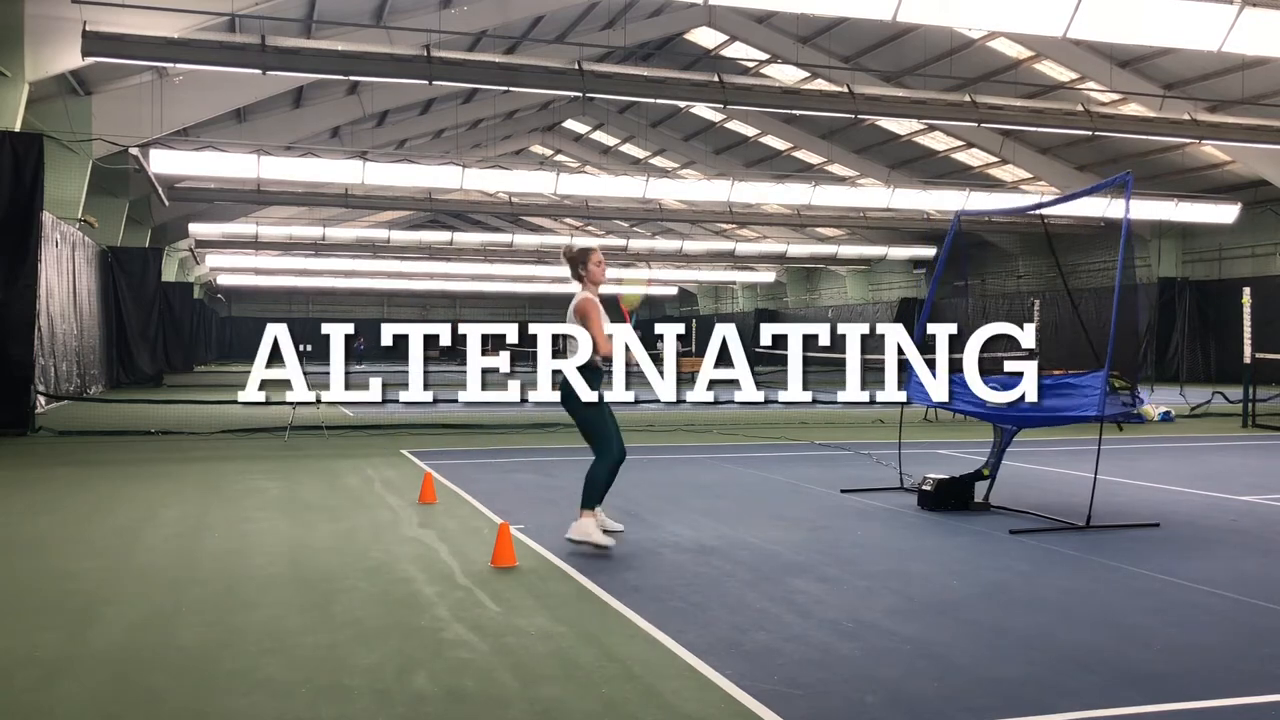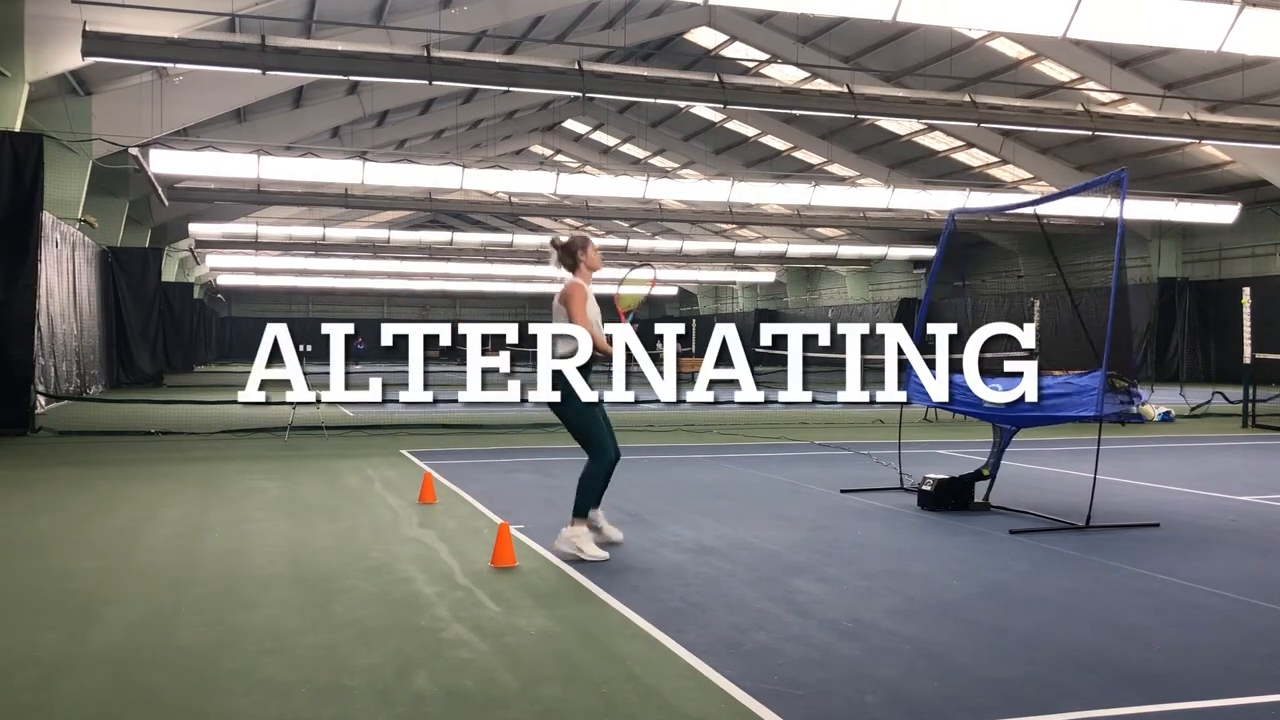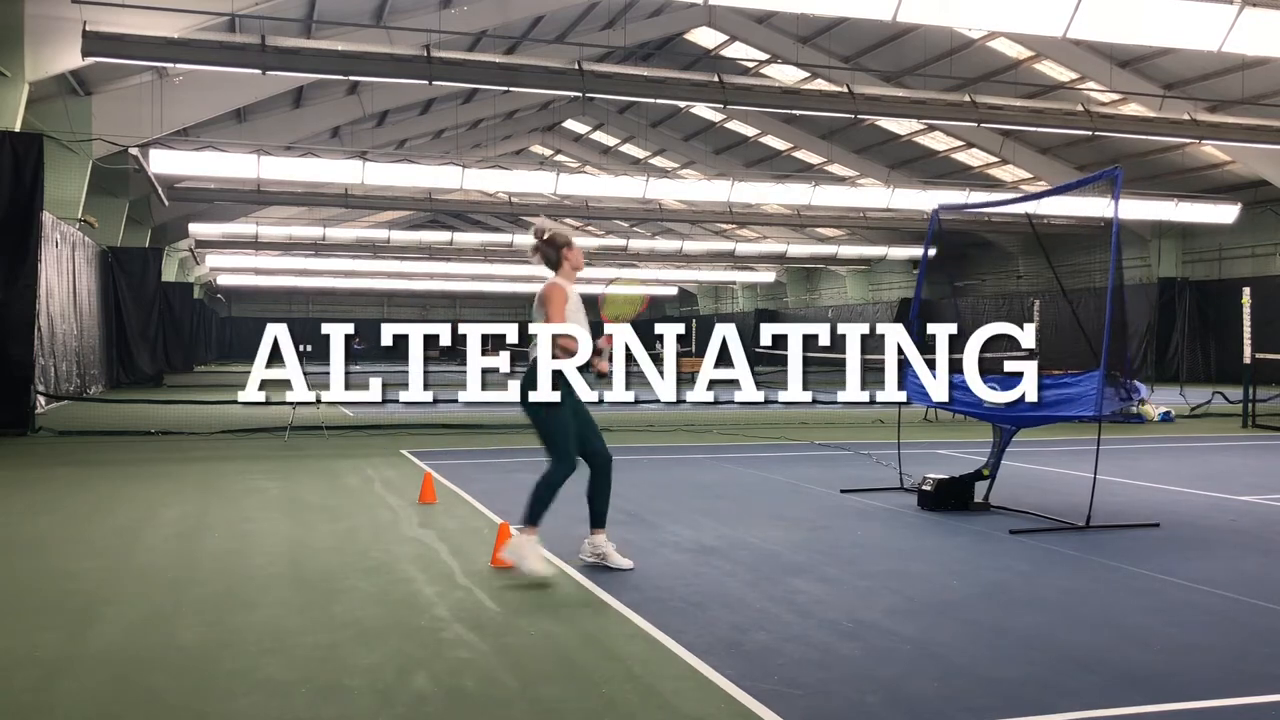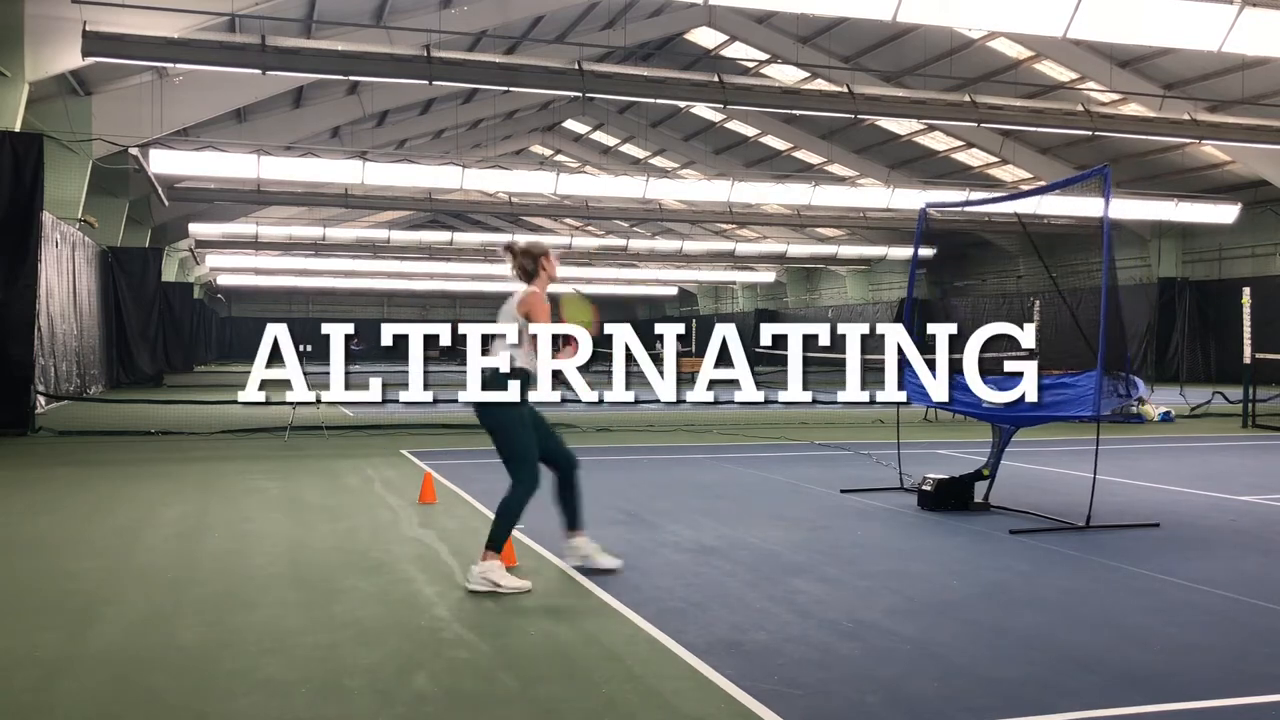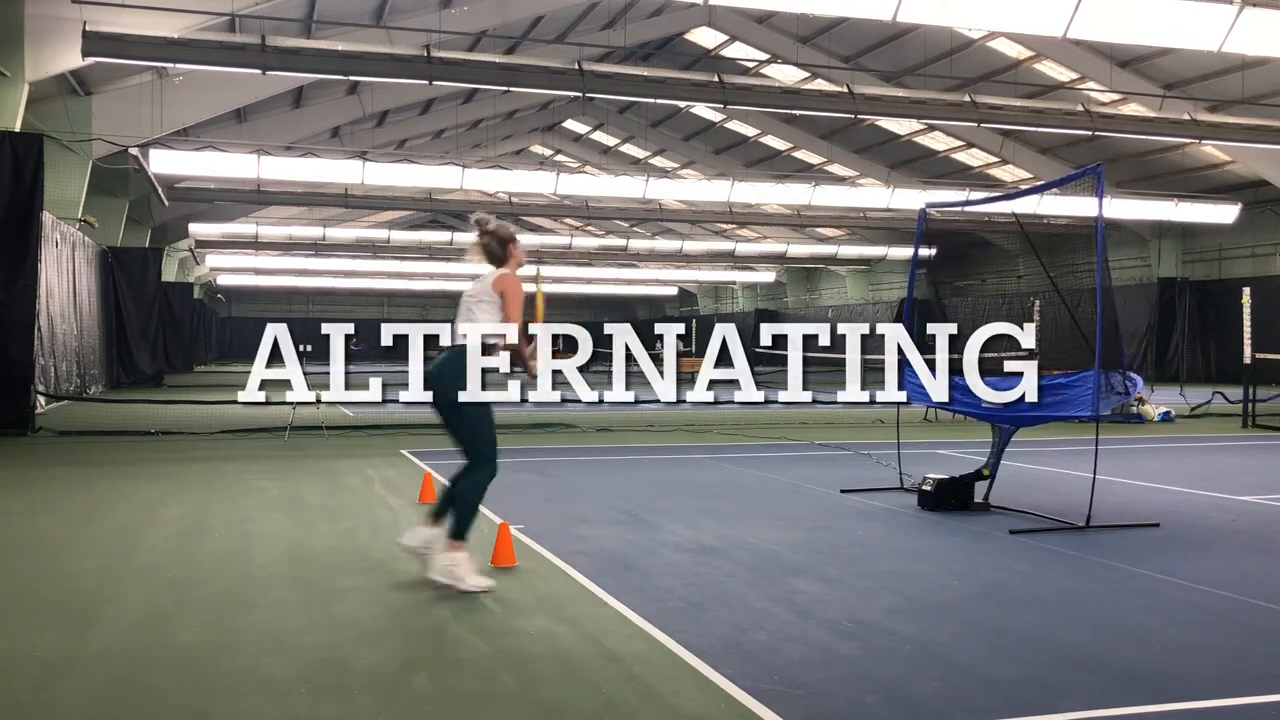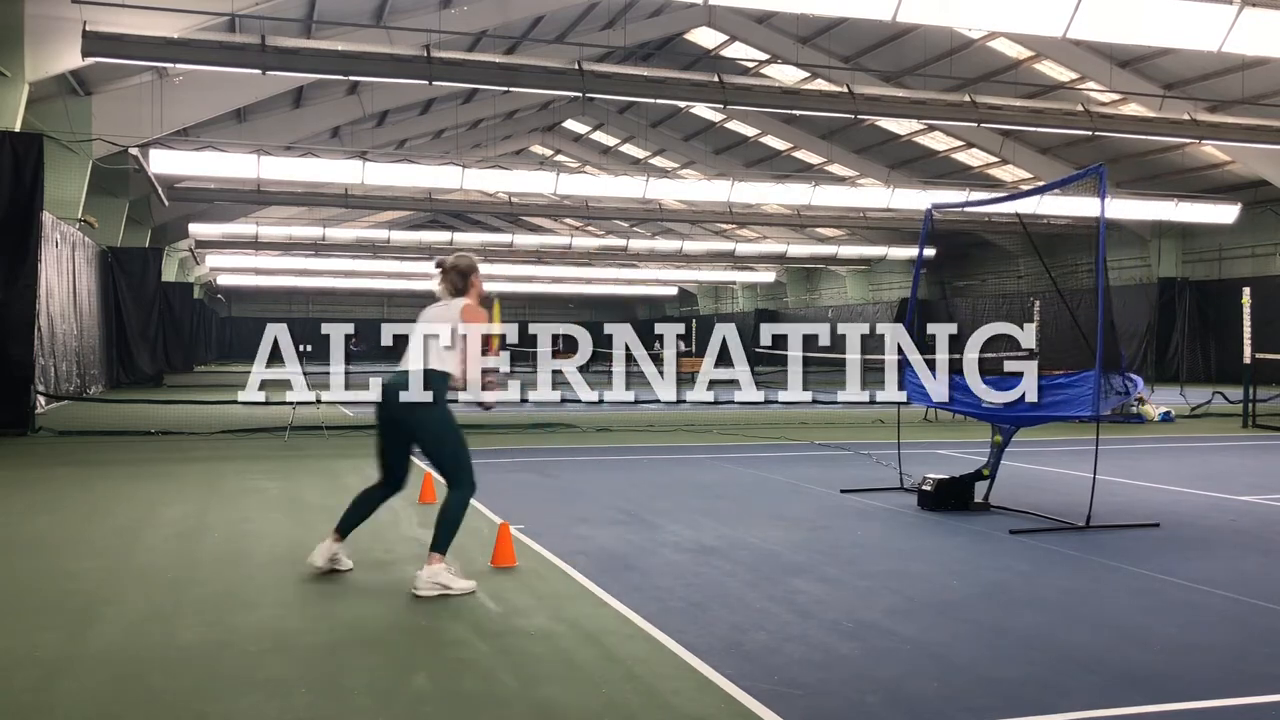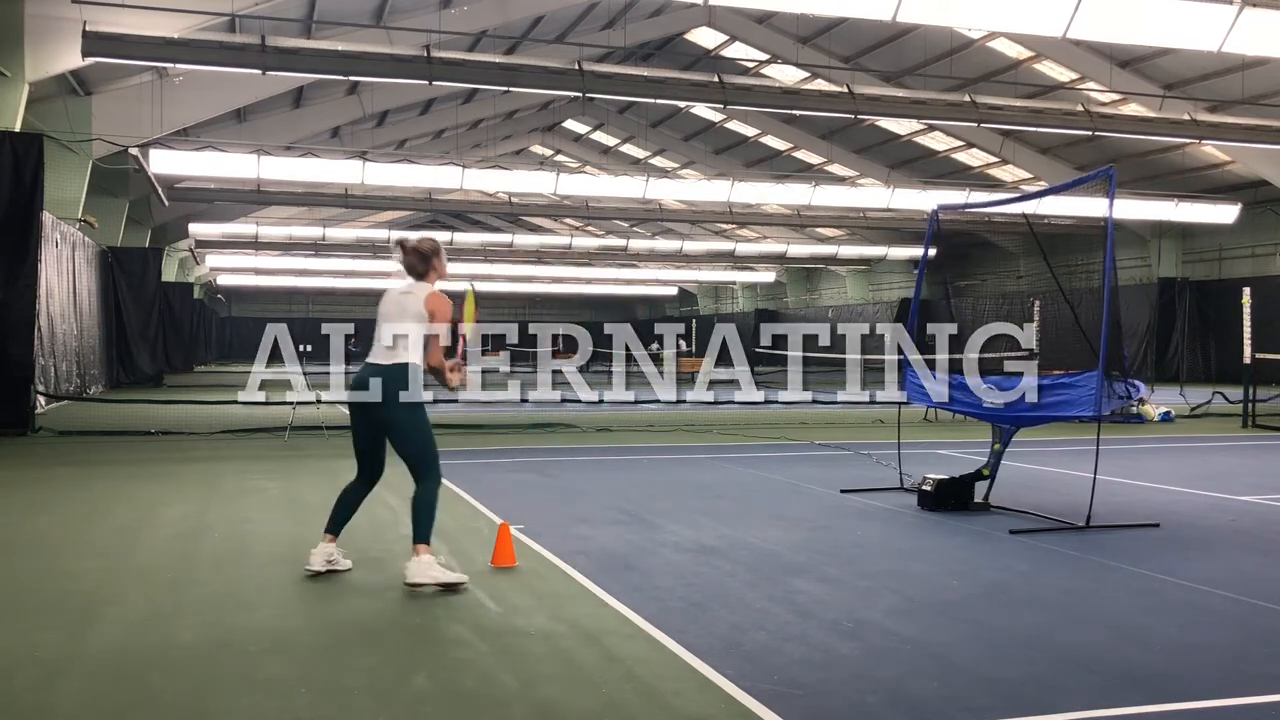
dt=0.2s
person 1, frame 1
left shoulder: (586, 301)
right shoulder: (587, 302)
right elbow: (604, 350)
left hip: (585, 385)
right hip: (581, 385)
left knee: (617, 453)
right knee: (607, 454)
left ankle: (593, 512)
right ankle: (584, 523)
person 1, frame 2
left shoulder: (581, 290)
right shoulder: (575, 288)
right elbow: (587, 340)
left wrist: (614, 339)
right wrist: (616, 352)
left hip: (576, 381)
right hip: (566, 382)
left knee: (610, 453)
right knee: (602, 454)
left ankle: (591, 516)
right ankle: (575, 531)
person 1, frame 3
left shoulder: (568, 291)
right shoulder: (555, 288)
right elbow: (560, 342)
left wrist: (596, 348)
right wrist: (595, 363)
left hip: (561, 386)
left knee: (602, 459)
right knee: (564, 462)
left ankle: (596, 543)
right ankle: (524, 540)
person 1, frame 4
left shoulder: (522, 299)
right shoulder: (535, 298)
left wrist: (565, 355)
right wrist: (570, 354)
left hip: (509, 395)
right hip: (503, 395)
left knee: (565, 465)
right knee: (526, 481)
left ankle: (578, 545)
right ankle: (488, 566)
person 1, frame 5
left shoulder: (480, 284)
right shoulder: (509, 280)
right elbow: (513, 337)
left wrist: (519, 354)
right wrist: (528, 362)
left hip: (445, 372)
right hip: (461, 374)
left knee: (479, 460)
right knee: (485, 465)
left ankle: (427, 531)
right ankle: (452, 557)
person 1, frame 6
left shoulder: (431, 310)
right shoulder: (475, 312)
right elbow: (467, 371)
left wrist: (470, 384)
right wrist: (481, 391)
left hip: (393, 392)
right hip: (425, 398)
left knee: (391, 480)
right knee: (462, 484)
left ankle: (331, 548)
right ankle: (433, 569)
person 1, frame 7
left shoulder: (390, 296)
right shoulder: (437, 301)
right elbow: (433, 360)
left wrist: (442, 367)
right wrist: (447, 378)
left hip: (365, 384)
right hip: (396, 390)
left knee: (367, 474)
right knee: (429, 475)
left ankle: (325, 550)
right ankle: (421, 560)
